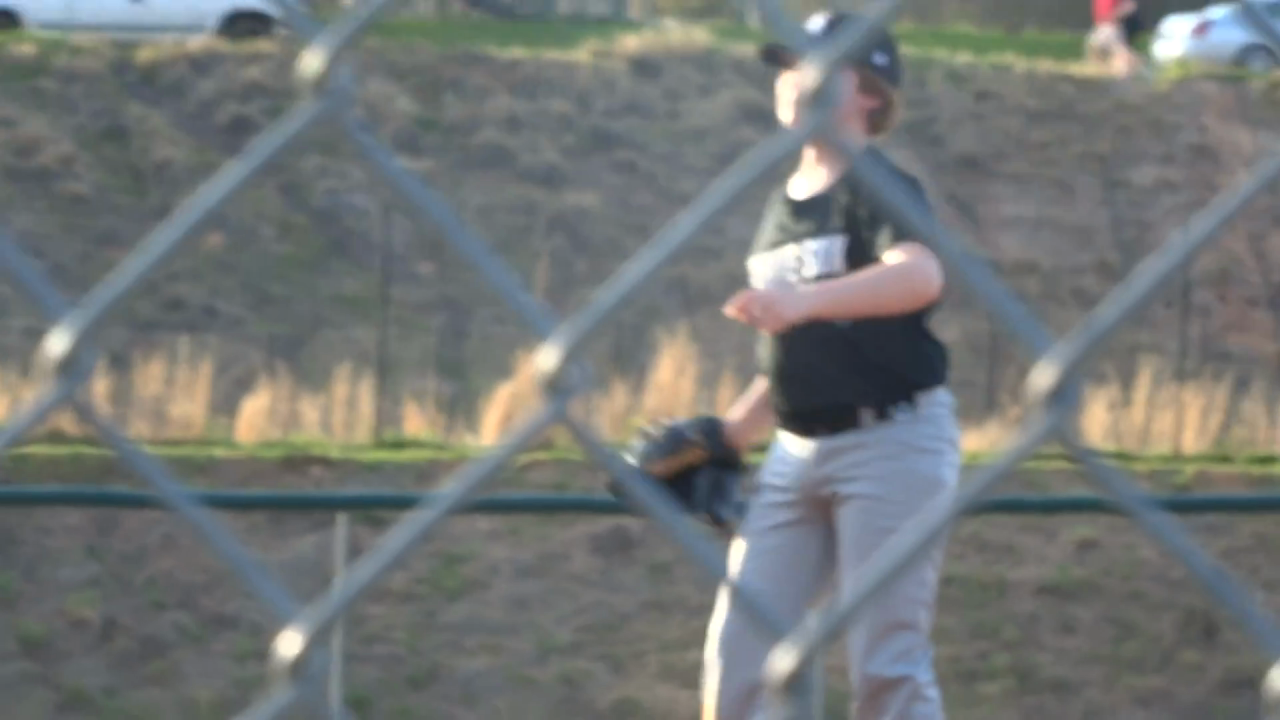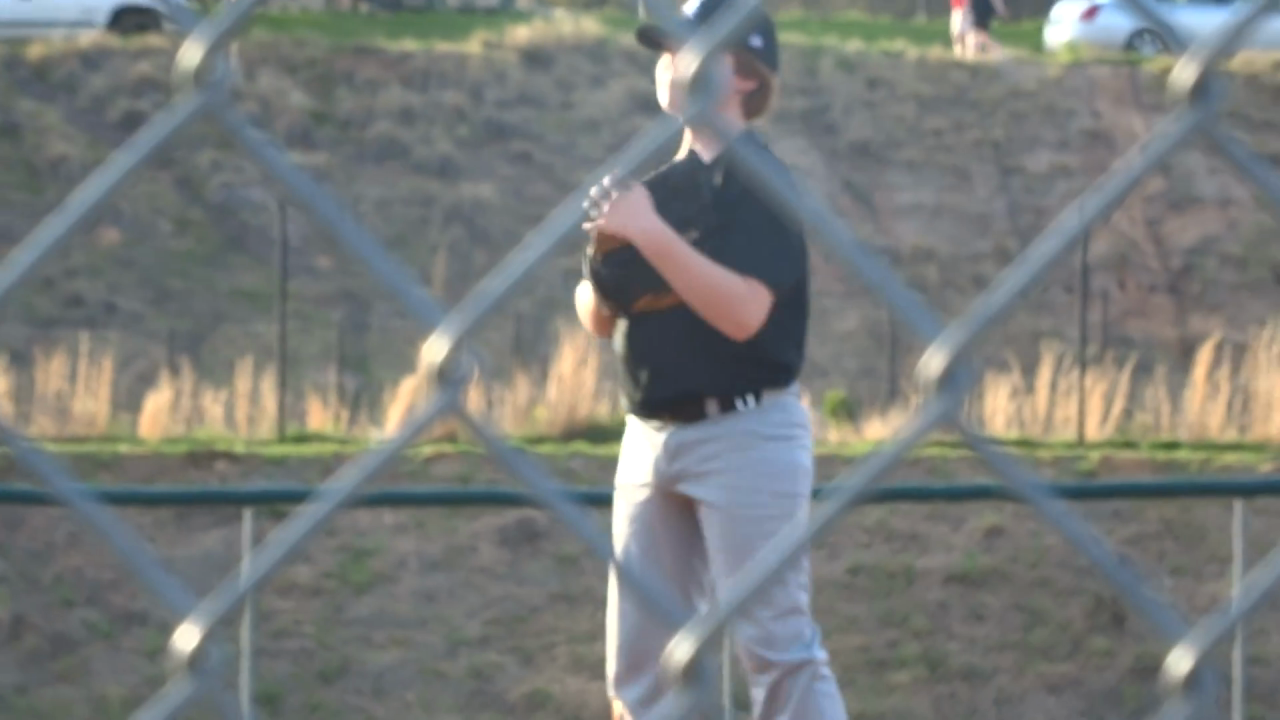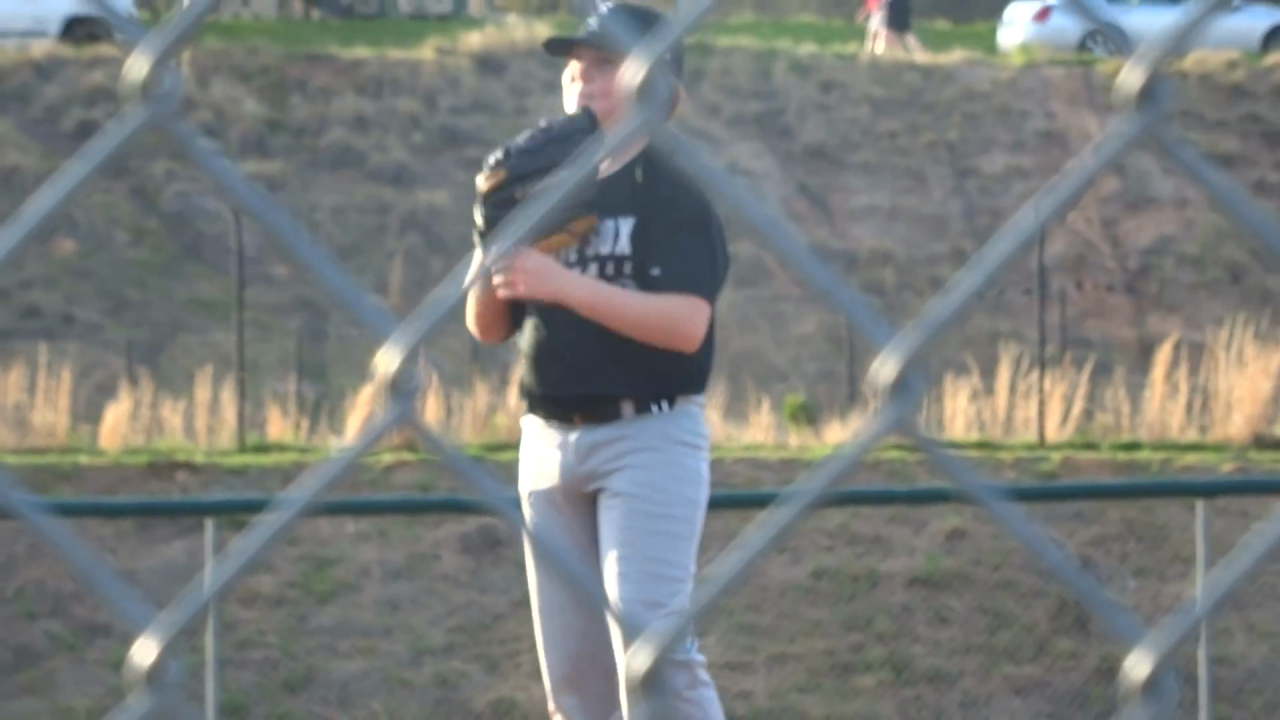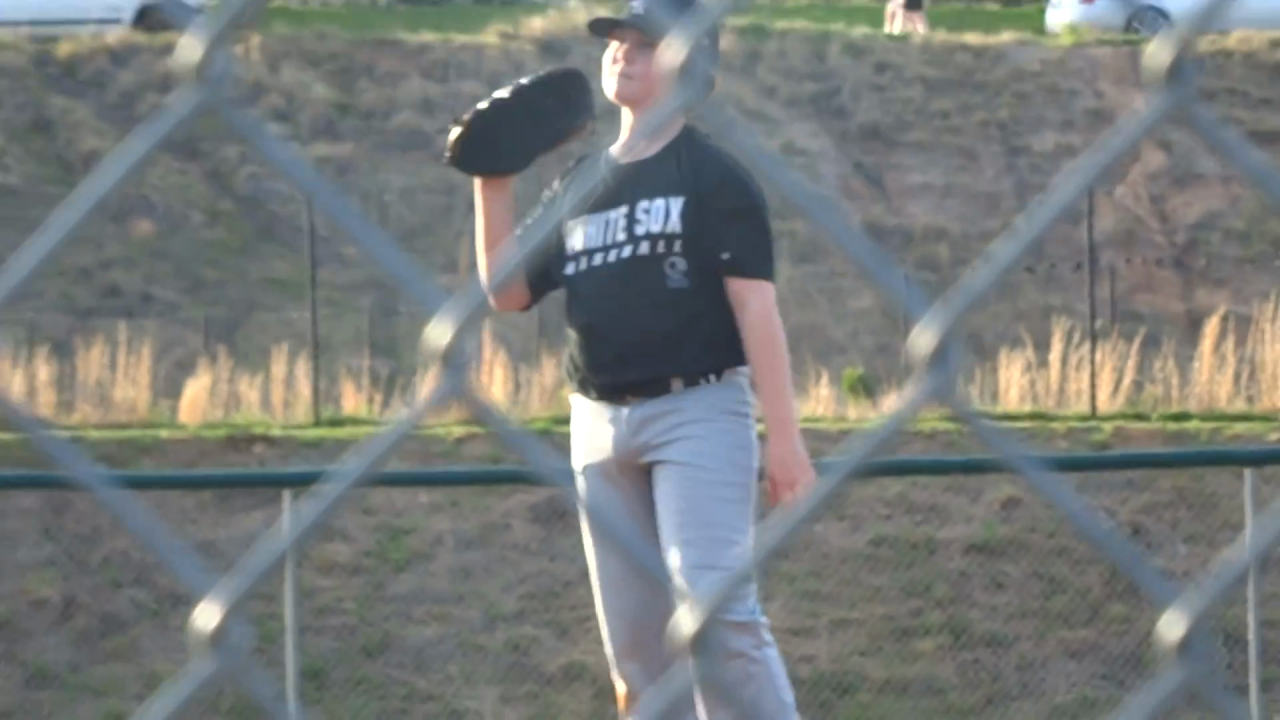
dt=0.4s
person 1, frame 1
right shoulder: (781, 205)
left elbow: (923, 279)
left wrist: (807, 307)
right wrist: (737, 425)
left hip: (894, 443)
right hip: (798, 452)
left knee: (886, 662)
right knee: (742, 643)
person 1, frame 2
left shoulder: (755, 181)
right shoulder: (654, 184)
left elbow: (743, 313)
right elbow: (596, 316)
left wrist: (646, 233)
left hip: (747, 432)
right hip: (650, 438)
left knee: (776, 644)
right knee: (643, 650)
person 1, frame 3
left shoulder: (671, 190)
left elbow: (686, 326)
right elbow: (486, 326)
left wrist: (563, 283)
right wrist: (495, 249)
left hip: (650, 435)
right hip: (548, 442)
right knee: (573, 661)
person 1, frame 4
left shoulder: (713, 172)
right shoulder: (579, 180)
left elbow: (755, 305)
right elbow: (508, 292)
left wrist: (783, 434)
right wrist: (491, 188)
left hip: (698, 409)
right hip: (599, 423)
left knee: (717, 612)
right knee: (634, 629)
